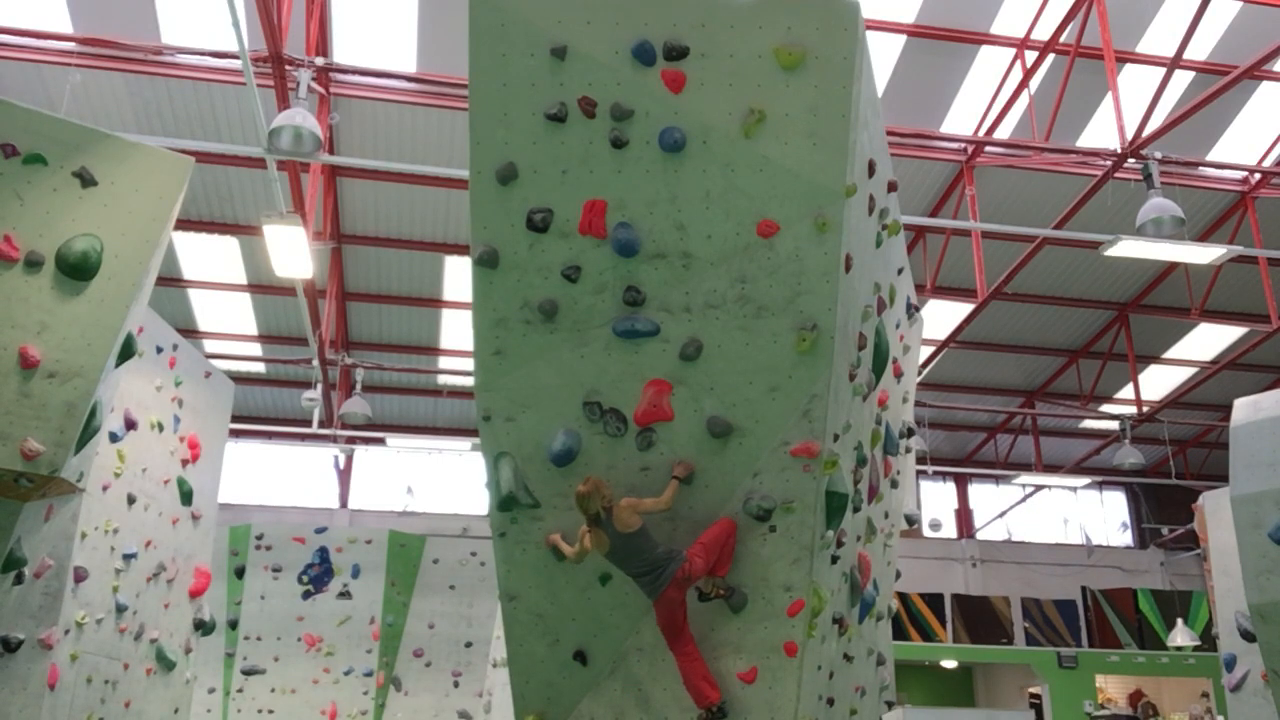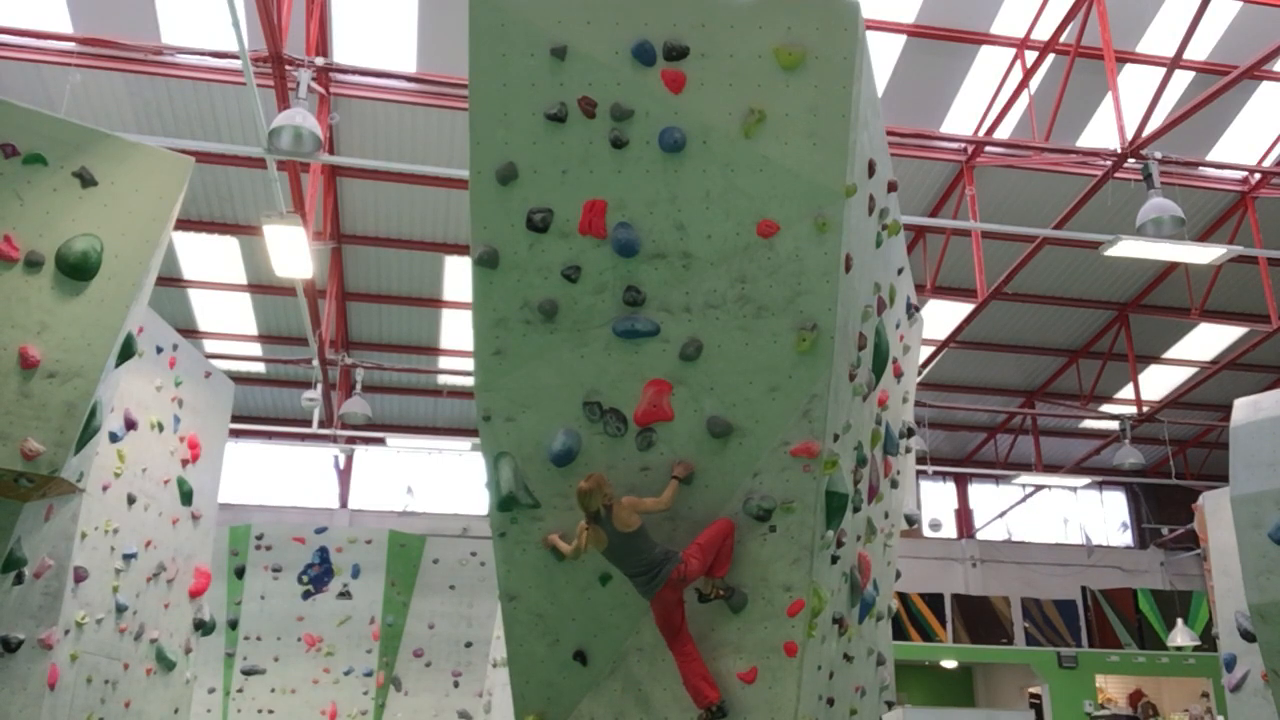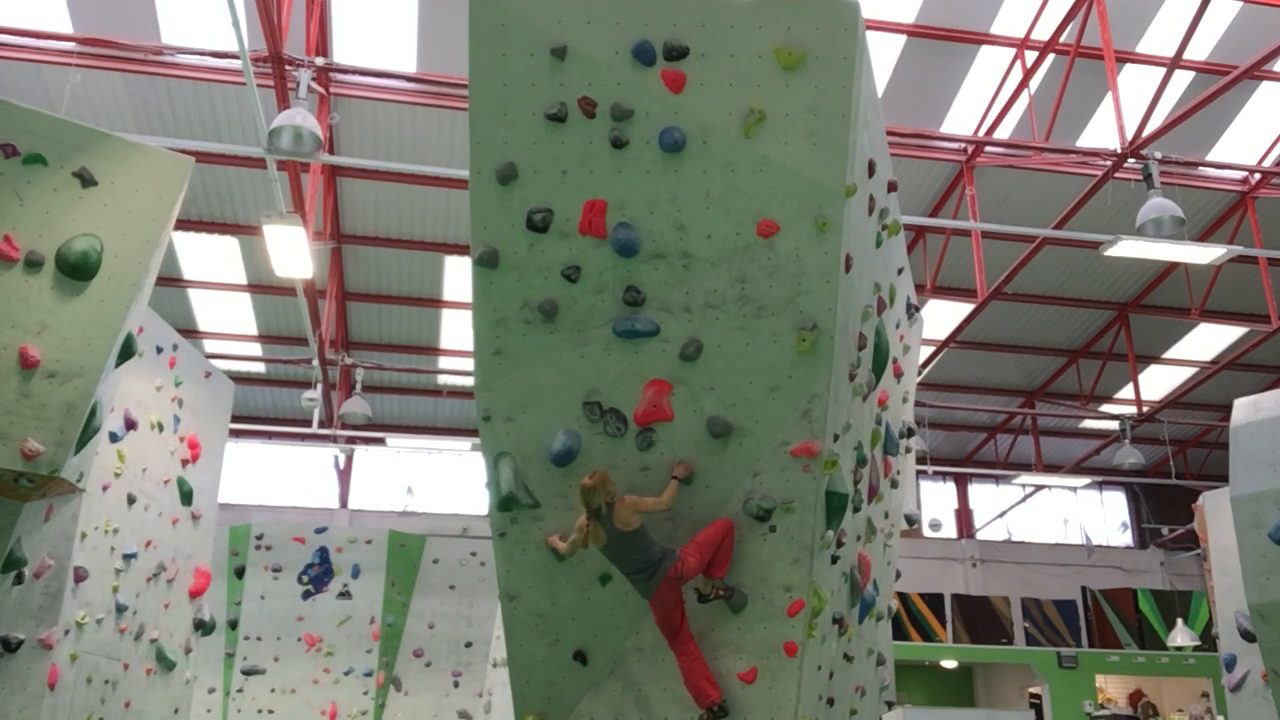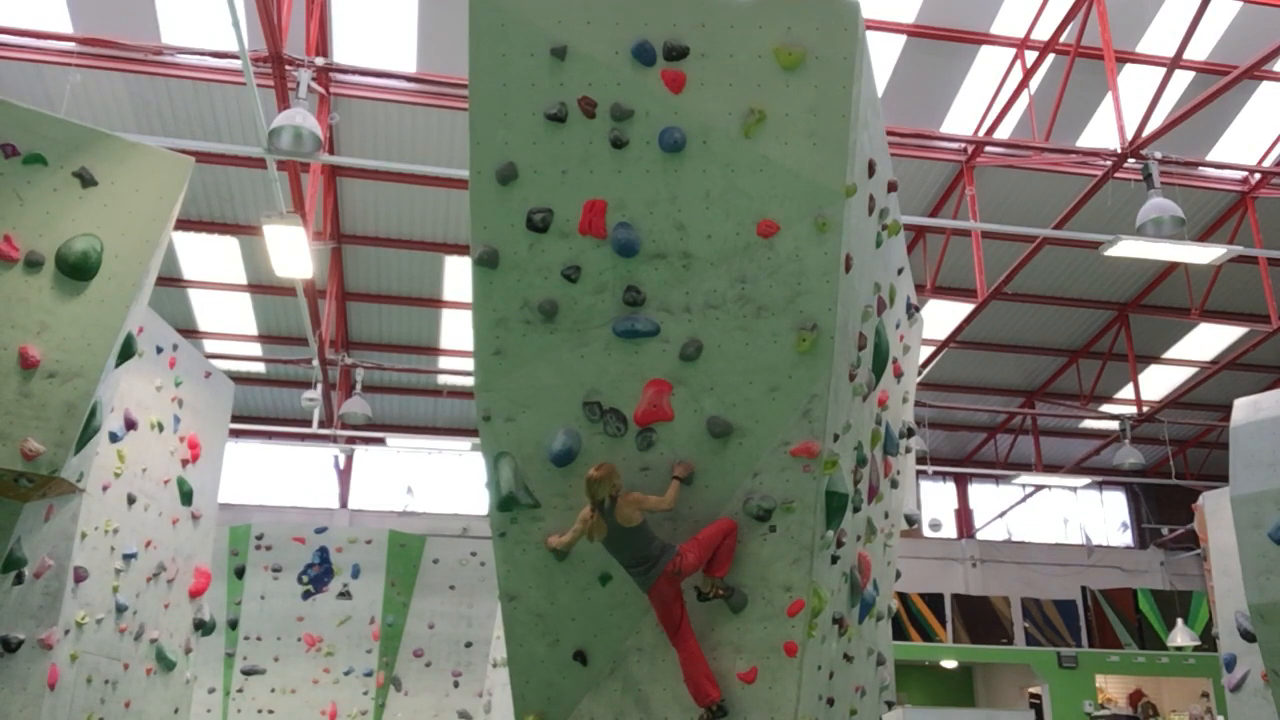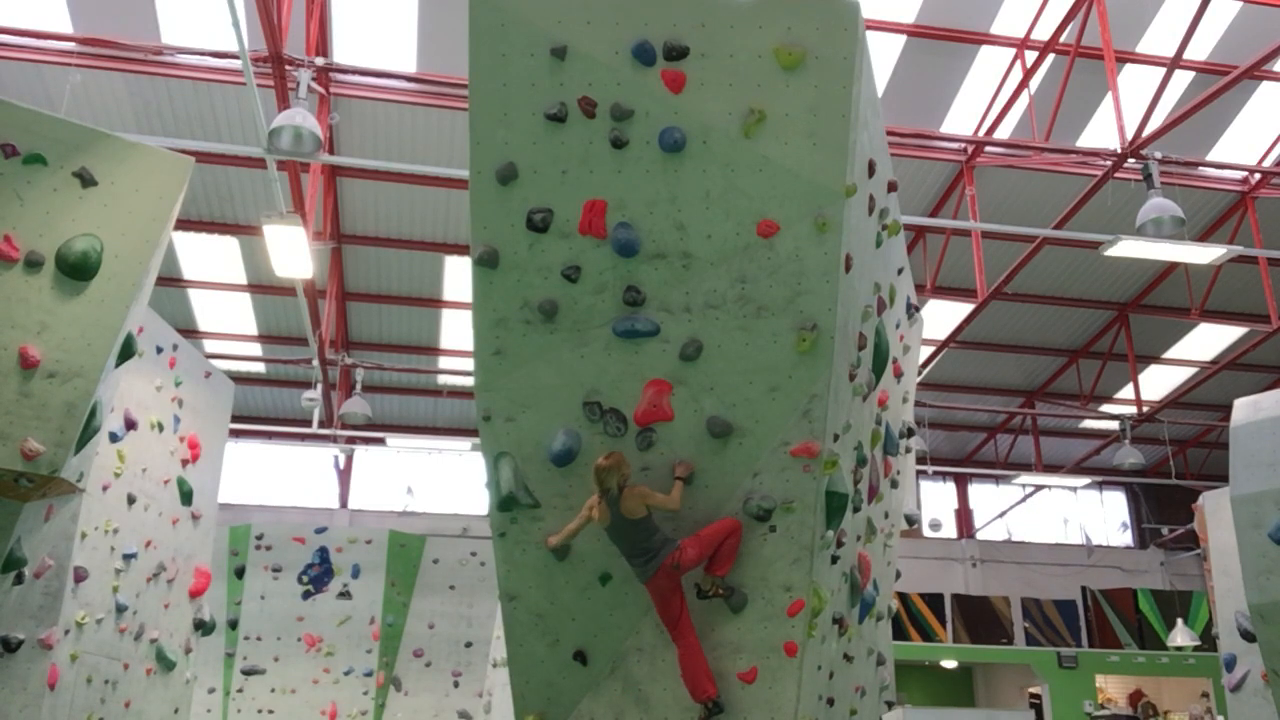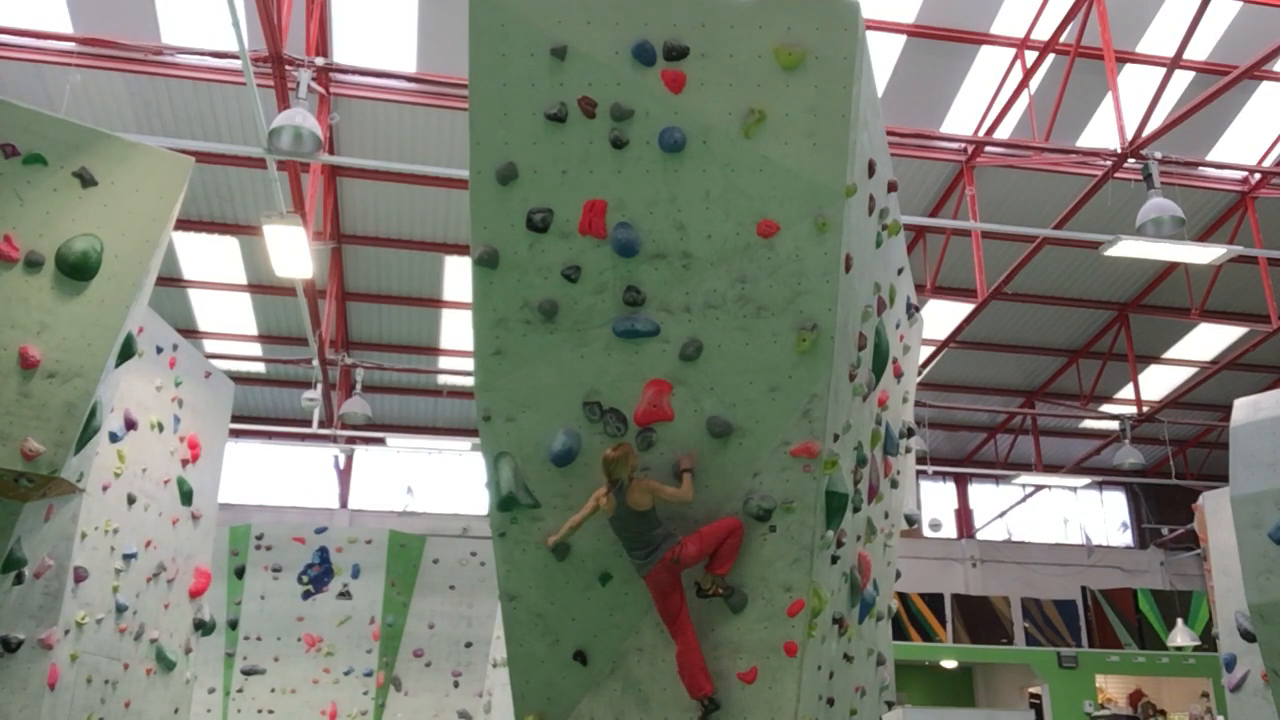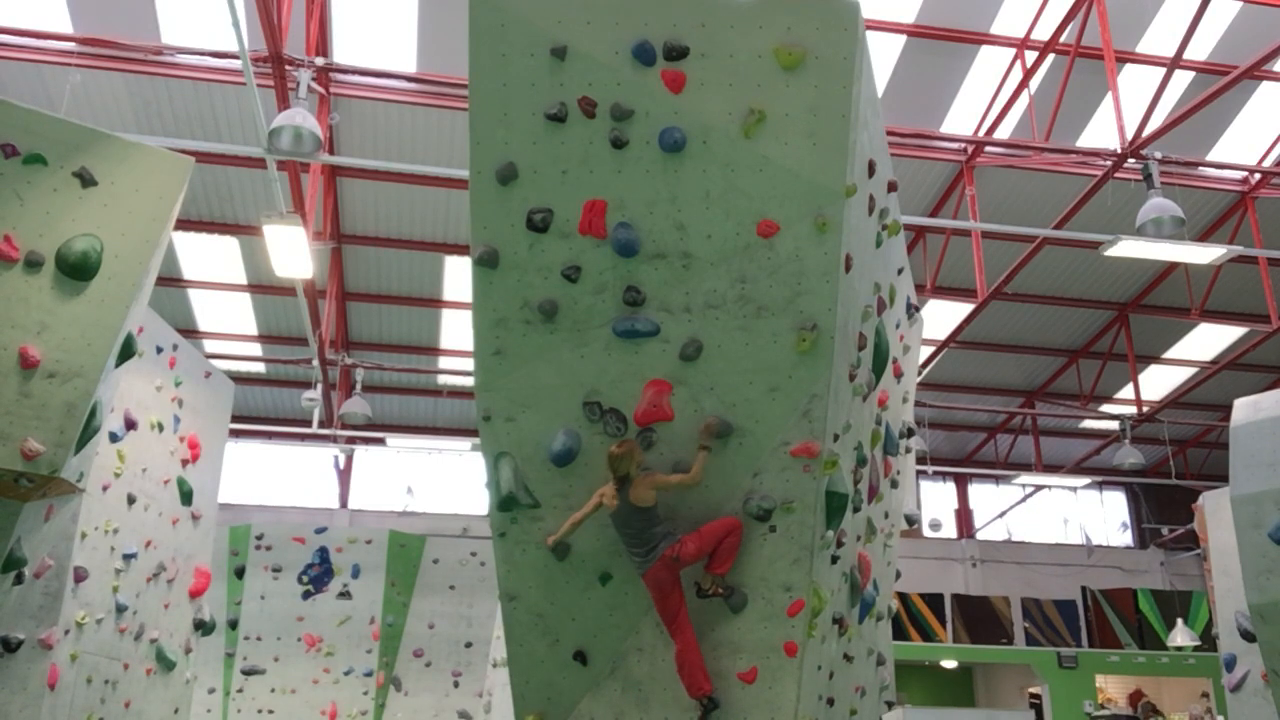
dt=0.1s
person 1, frame 1
left shoulder: (587, 534)
right shoulder: (624, 508)
left elbow: (575, 557)
right elbow: (664, 503)
left wrist: (557, 541)
right wrist: (677, 477)
left hip: (662, 594)
right hip: (683, 568)
left knee: (682, 648)
right knee: (726, 525)
right ankle: (712, 584)
person 1, frame 2
left shoulder: (586, 529)
right shoulder: (624, 507)
left elbow: (573, 554)
right elbow: (664, 503)
left wrist: (555, 541)
right wrist: (677, 477)
left hip: (657, 593)
right hip: (678, 568)
left knee: (681, 648)
right knee: (724, 526)
right ankle: (711, 585)
person 1, frame 3
left shoulder: (584, 525)
right shoulder: (625, 506)
left elbow: (567, 551)
right elbow: (664, 503)
left wrist: (554, 541)
right wrist: (676, 477)
left hip: (655, 592)
right hip: (676, 567)
left knee: (682, 647)
right knee: (724, 526)
right ankle: (711, 585)
person 1, frame 4
left shoulder: (588, 516)
right shoulder: (630, 501)
left elbow: (566, 543)
right elbow: (667, 503)
left wrist: (553, 542)
right wrist: (677, 477)
left hip: (654, 586)
right hip: (674, 563)
left knee: (684, 644)
right knee: (727, 526)
right ankle: (710, 584)
person 1, frame 5
left shoulder: (594, 504)
right shoulder: (635, 494)
left elbow: (568, 533)
right elbow: (674, 504)
left wrist: (554, 541)
right wrist: (680, 477)
left hip: (653, 578)
right hip: (675, 557)
left knee: (684, 639)
right knee: (731, 526)
right ankle: (710, 582)
person 1, frame 6
left shoulder: (601, 496)
right shoulder: (642, 487)
left elbow: (575, 521)
right elbow: (686, 497)
left wrist: (554, 539)
right wrist: (687, 469)
left hip: (652, 575)
right hip: (673, 555)
left knee: (683, 636)
right knee: (733, 525)
right ankle: (711, 582)
person 1, frame 7
left shoulder: (605, 492)
right shoulder: (646, 482)
left elbow: (577, 519)
right elbow: (693, 478)
left wrist: (555, 539)
right wrist: (704, 444)
left hip: (653, 571)
right hip: (674, 552)
left knee: (681, 634)
right knee: (732, 525)
right ankle: (710, 581)
